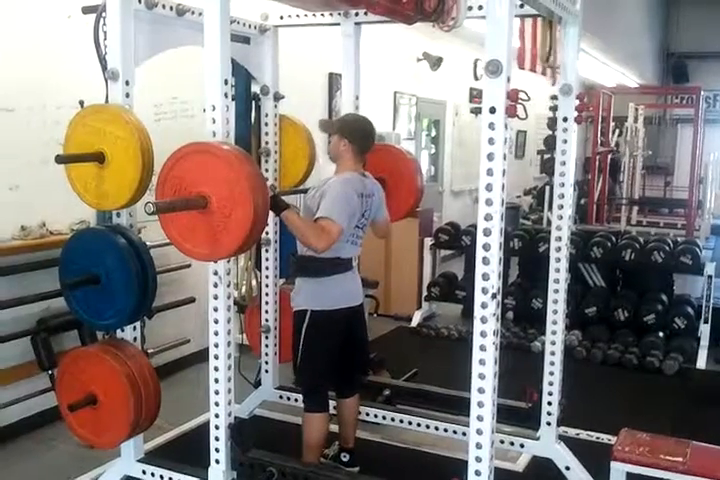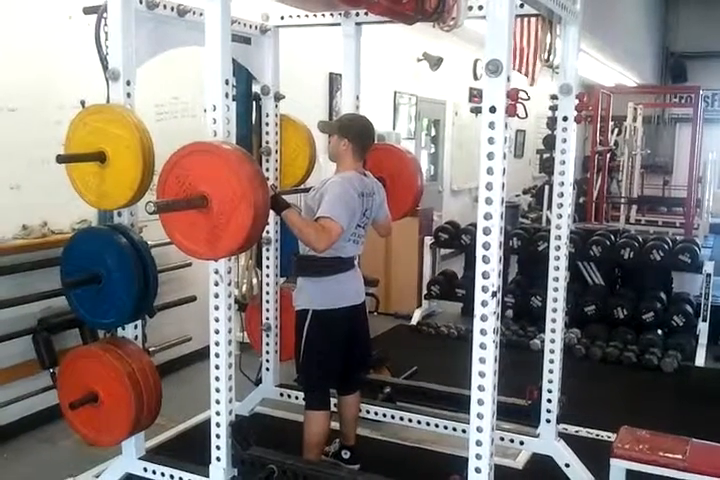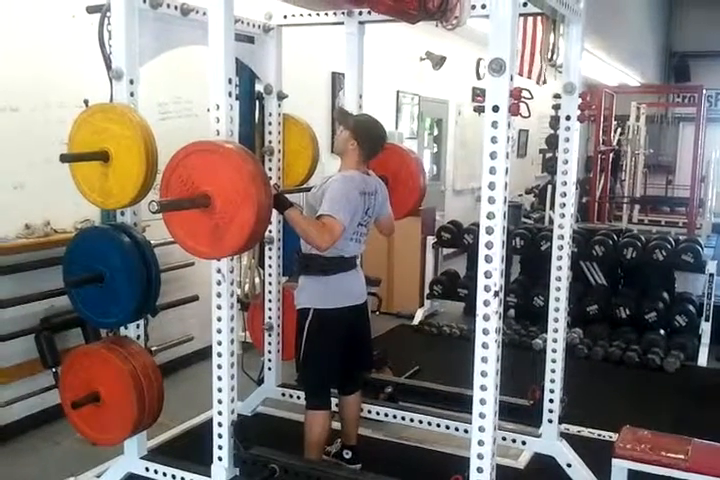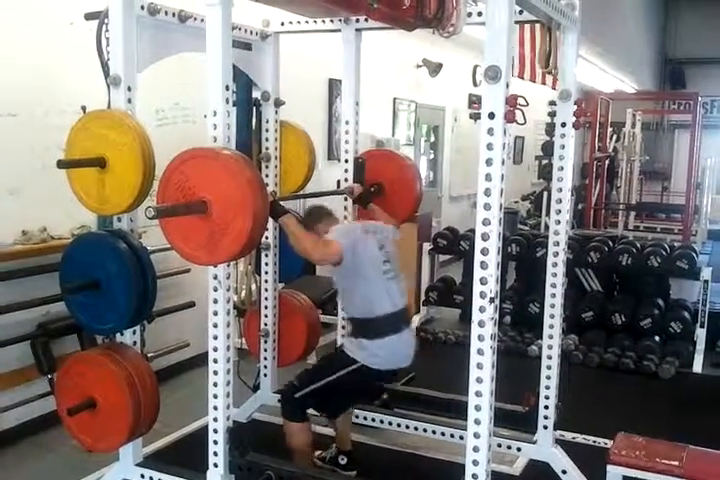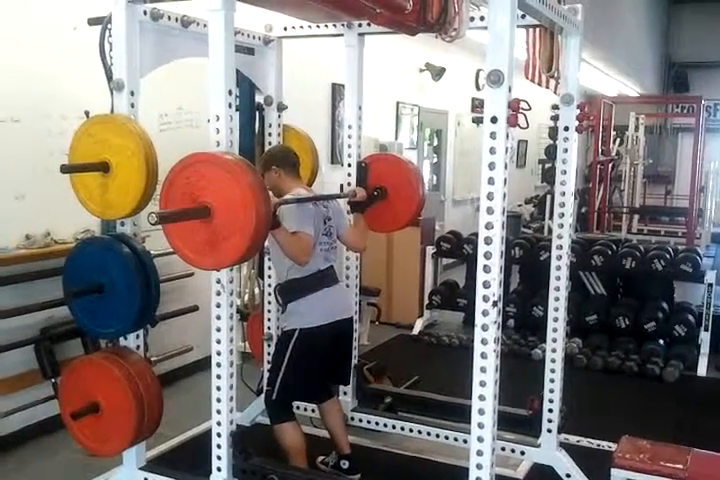
dt=1s
person 1, frame 1
left shoulder: (339, 187)
right shoulder: (371, 186)
left elbow: (320, 240)
right elbow: (382, 230)
left wrist: (280, 206)
left hip: (319, 300)
right hip: (348, 295)
left knee: (315, 392)
right knee: (347, 382)
right ankle: (345, 454)
person 1, frame 2
left shoulder: (340, 186)
right shoulder: (371, 185)
left elbow: (321, 240)
right elbow: (384, 228)
left wrist: (280, 205)
left hip: (322, 299)
right hip: (349, 293)
left knee: (317, 389)
right knee: (348, 379)
right ankle: (346, 451)
person 1, frame 3
left shoulder: (341, 185)
right shoulder: (374, 185)
left elbow: (323, 239)
right elbow: (387, 228)
left wrist: (283, 205)
left hip: (322, 298)
right hip: (351, 293)
left knee: (316, 390)
right knee: (348, 379)
right ankle: (348, 451)
person 1, frame 4
left shoulder: (346, 233)
right shoulder: (369, 229)
left elbow: (318, 254)
right elbow: (389, 225)
left wrist: (279, 214)
right wrist: (366, 200)
left hip: (375, 351)
right hip: (400, 344)
left knee: (293, 399)
right knee: (335, 388)
right ankle: (340, 458)
person 1, frame 5
left shoulder: (293, 205)
right shoulder: (324, 201)
left elbow: (302, 254)
right elbow: (358, 242)
left wrist: (272, 222)
right wrist: (359, 207)
left hip: (308, 317)
right hip: (338, 309)
left knee: (277, 400)
right knee: (323, 388)
